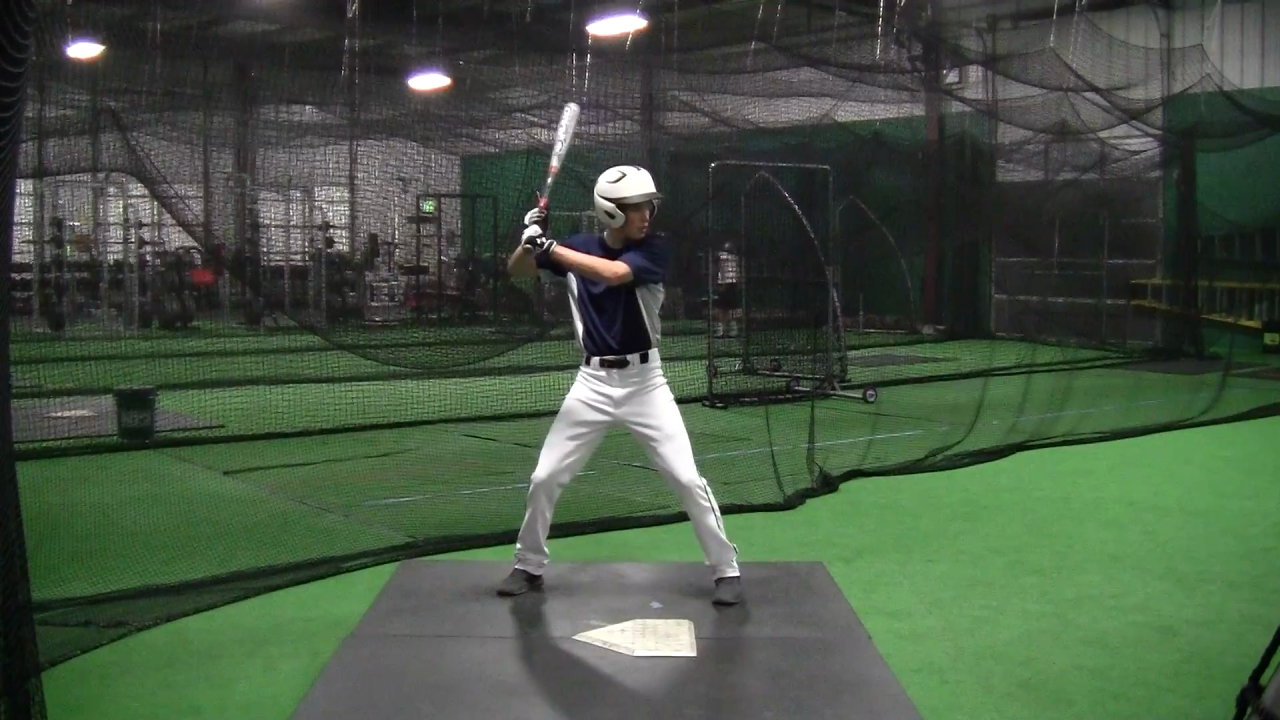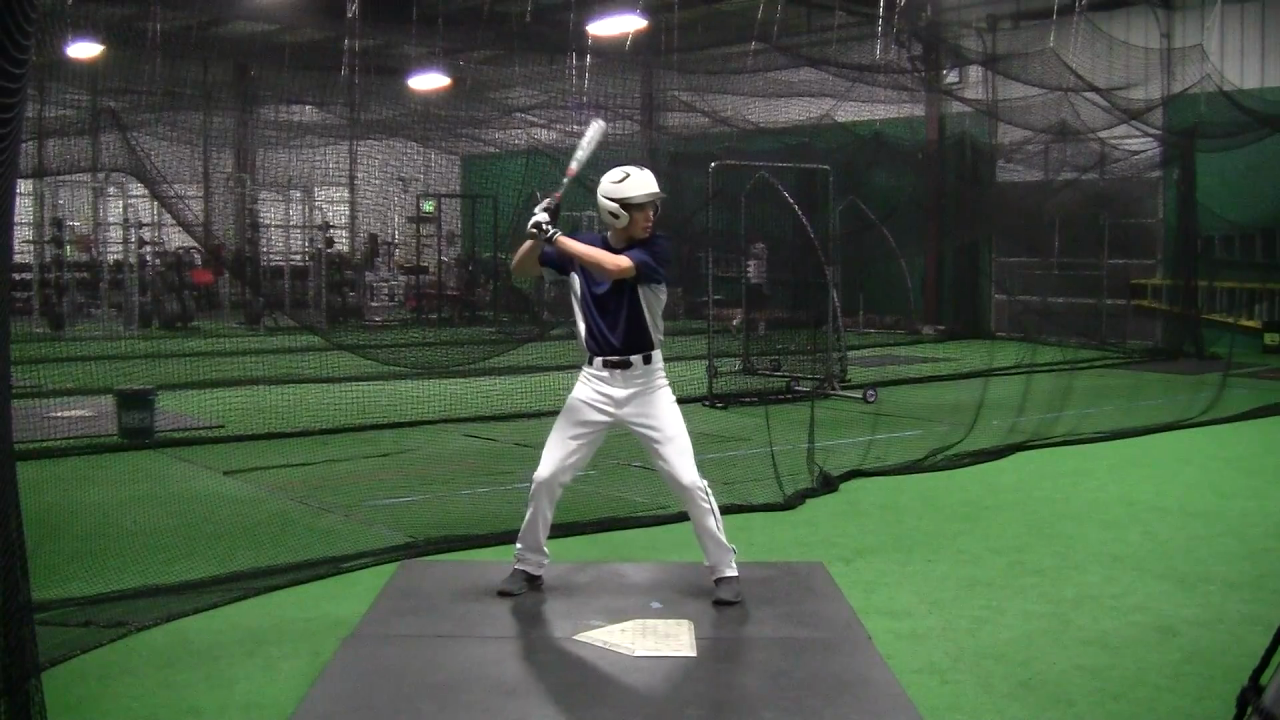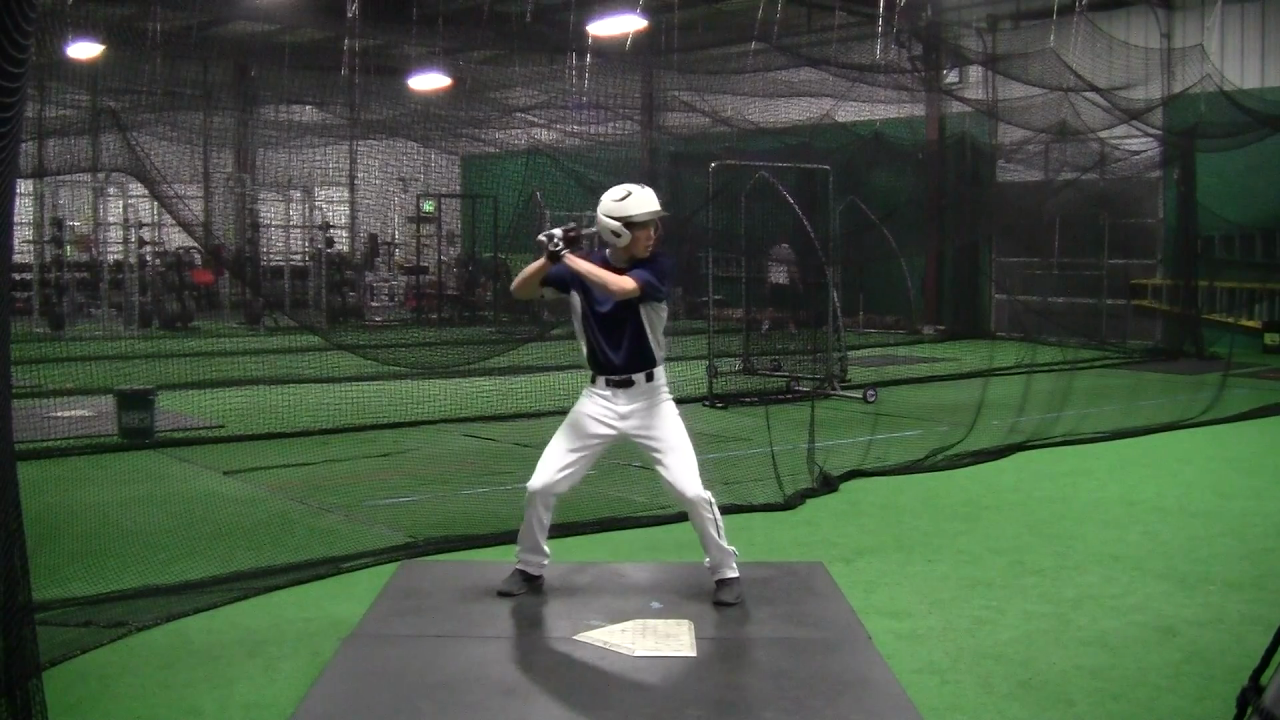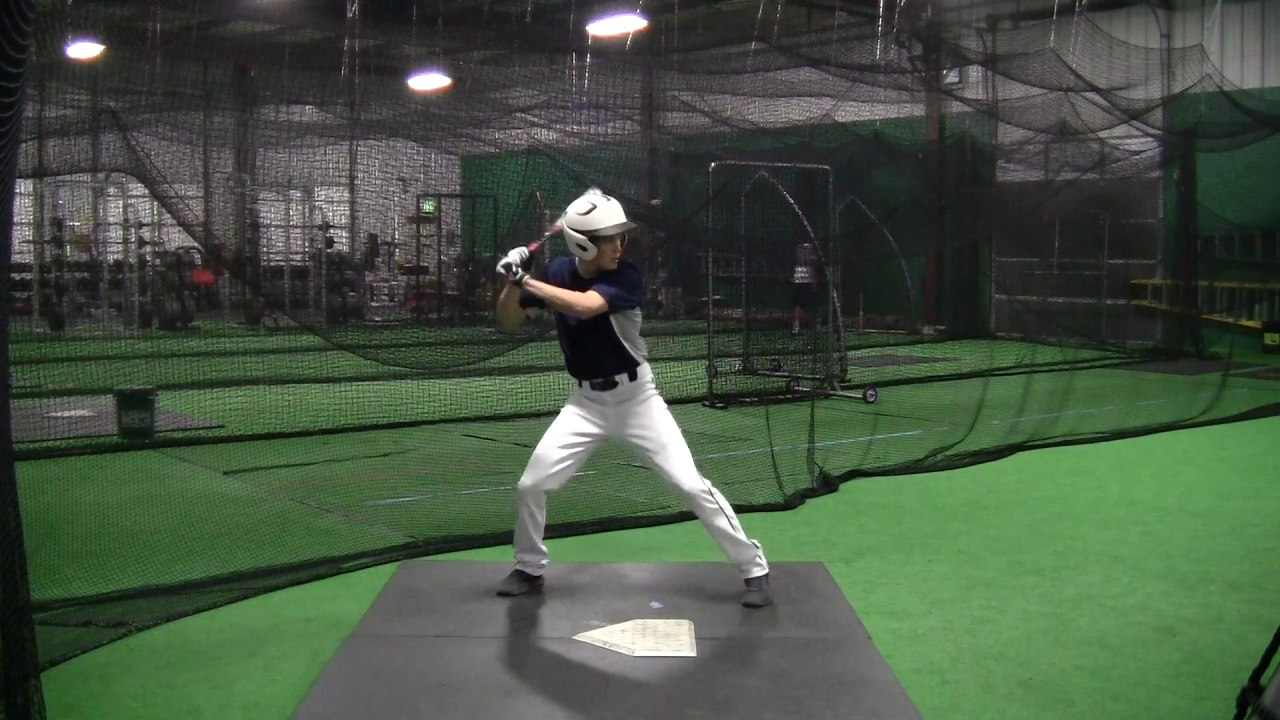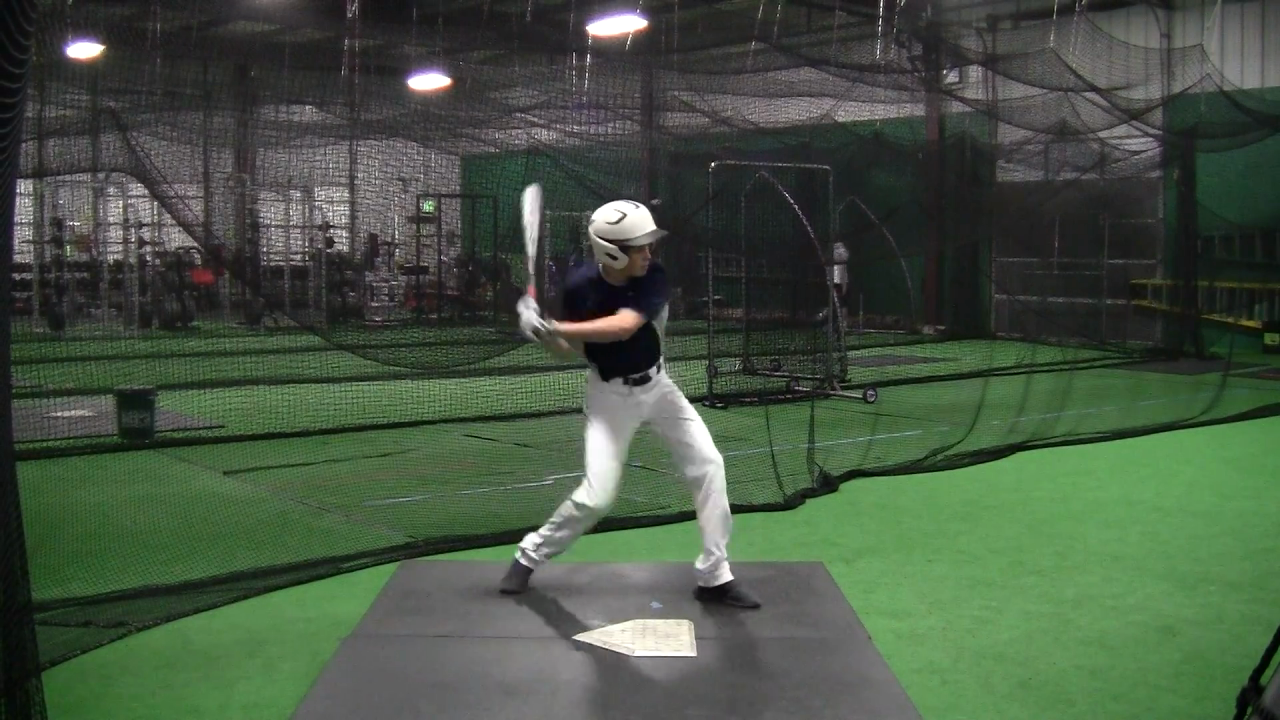
dt=0.4s
person 1, frame 1
left shoulder: (654, 248)
right shoulder: (580, 245)
left elbow: (613, 273)
right elbow: (517, 270)
left wrist: (548, 245)
right wrist: (529, 238)
left hip: (644, 381)
right hip: (592, 381)
left knee: (687, 479)
right knee: (545, 477)
left ankle: (726, 569)
right ankle: (529, 565)
person 1, frame 2
left shoulder: (657, 248)
right shoulder: (582, 244)
left elbow: (616, 266)
right elbow: (520, 269)
left wrist: (555, 235)
right wrist: (538, 232)
left hip: (647, 381)
right hip: (595, 382)
left knee: (688, 481)
right knee: (547, 477)
left ankle: (724, 569)
right ankle: (528, 565)
person 1, frame 3
left shoulder: (657, 267)
right shoulder: (583, 264)
left elbow: (623, 288)
right elbow: (519, 290)
left wrist: (565, 257)
right wrist: (549, 257)
left hip: (650, 397)
right hip: (599, 397)
left knee: (692, 492)
right knee: (541, 486)
left ankle: (725, 571)
right ankle: (530, 566)
person 1, frame 4
left shoulder: (628, 277)
right shoulder: (556, 272)
left elbow: (586, 305)
right elbow: (507, 321)
left wrist: (527, 280)
right wrist: (512, 281)
left hip: (635, 396)
right hip: (585, 400)
left knee: (691, 484)
right knee: (530, 484)
left ankle: (754, 569)
right ankle: (529, 567)
person 1, frame 5
left shoulder: (653, 278)
right shoulder: (580, 284)
left elbow: (621, 326)
right elbow: (567, 348)
left wrist: (551, 328)
right wrist: (549, 334)
left hip: (655, 386)
right hip: (609, 395)
left knee: (708, 467)
right knee: (597, 496)
left ankle: (715, 577)
right ankle: (529, 558)
